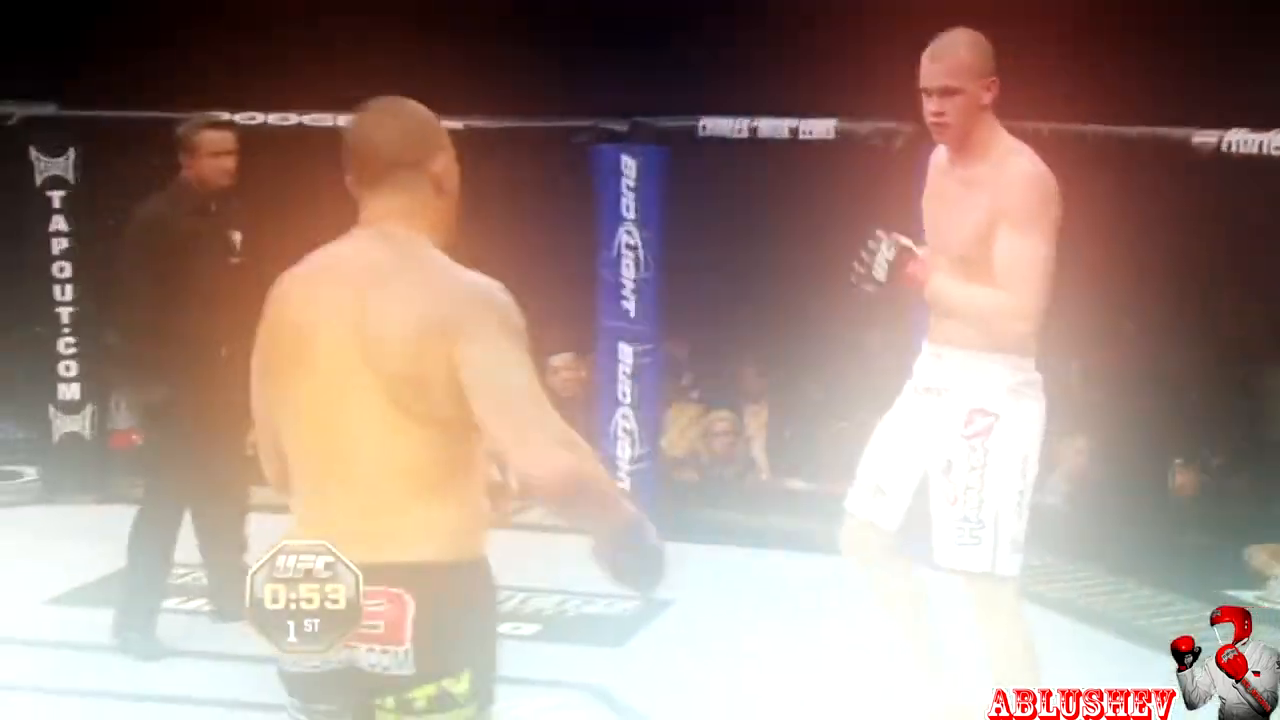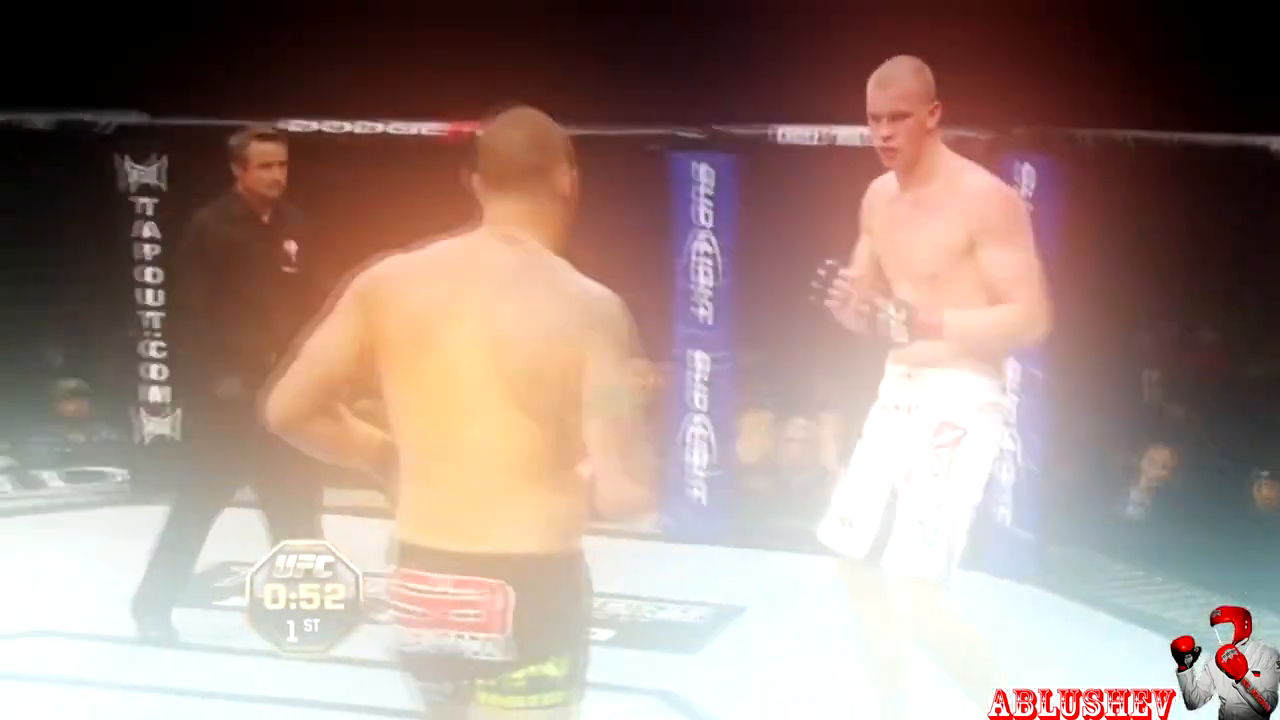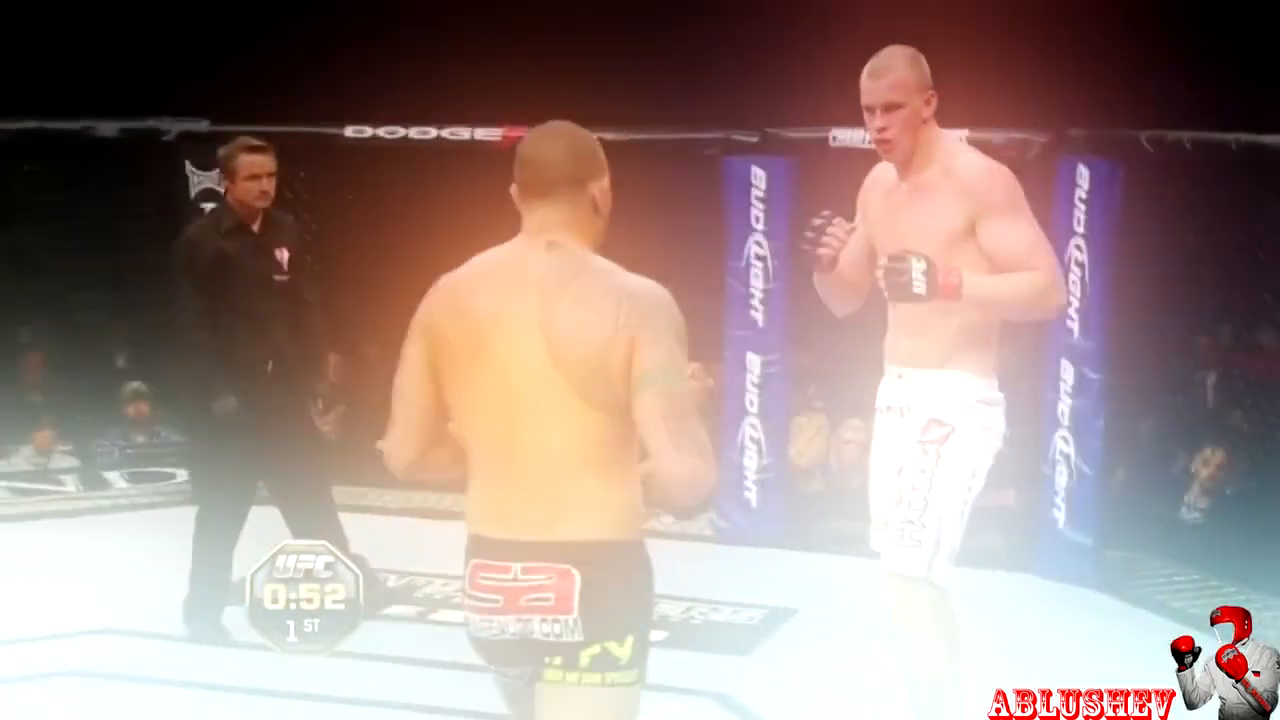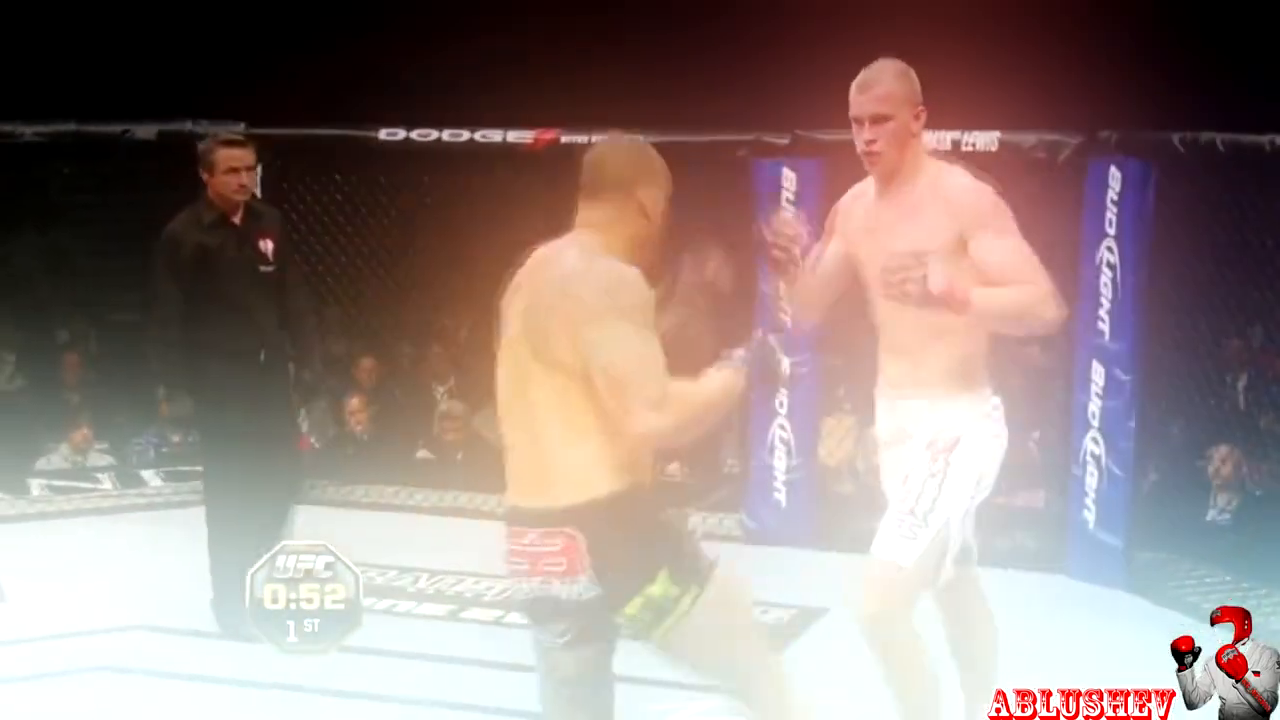
dt=0.3s
person 1, frame 1
left shoulder: (1024, 180)
right shoulder: (940, 161)
left elbow: (1016, 315)
left wrist: (919, 273)
right wrist: (894, 266)
left hip: (992, 391)
right hip: (931, 376)
left knee: (987, 586)
right knee: (861, 535)
right ankle: (924, 666)
person 1, frame 2
left shoulder: (986, 198)
right shoulder: (879, 195)
left elbow: (1032, 320)
left wrist: (930, 322)
right wrist: (849, 303)
left hip: (961, 407)
right hip: (897, 398)
left knee: (915, 599)
right knee: (858, 568)
person 1, frame 3
left shoulder: (982, 179)
right shoulder: (876, 186)
left elbow: (1047, 292)
right elbow: (848, 299)
left wrist: (947, 283)
right wrist: (828, 267)
left hip: (958, 404)
right hip: (896, 396)
left knee: (913, 588)
right knee: (908, 579)
person 1, frame 4
left shoulder: (966, 199)
right shoulder: (853, 208)
left elbow: (1045, 307)
right elbow: (805, 312)
left wrist: (951, 293)
right wrist: (789, 265)
left hip: (958, 428)
right hip: (897, 420)
left knee: (880, 604)
right knee: (953, 584)
person 2, frame 1
left shoulder: (290, 294)
right shoulder: (462, 301)
left elbow: (280, 468)
right elbow: (550, 463)
right wrist: (625, 524)
right hip: (430, 605)
person 2, frame 2
left shoulder: (390, 283)
right shoulder: (588, 309)
left elbow: (287, 410)
right elbow: (626, 490)
left hip: (420, 587)
right hip: (528, 595)
person 2, frame 3
left shoulder: (446, 300)
right shoulder: (633, 304)
left elbow: (406, 457)
right elbow: (688, 478)
right wrist: (657, 476)
left hip: (493, 580)
right hip: (594, 580)
person 2, frame 4
left shoulder: (542, 274)
right shoulder: (606, 281)
right elbow: (653, 420)
right wrist: (734, 372)
left hip: (540, 545)
right hip: (607, 530)
right knee: (757, 663)
person 3, frame 1
left shoulder: (226, 216)
right shoulder: (158, 217)
right elbow: (134, 304)
left wrist: (244, 365)
right wrist: (144, 376)
left hip: (219, 371)
right hip: (172, 375)
left knee: (223, 488)
right knee: (169, 491)
left ankle: (233, 591)
right ankle: (136, 614)
person 3, frame 2
left shoulder: (290, 225)
right shoulder: (210, 226)
right elbow: (192, 309)
right wrist: (214, 375)
left hip: (277, 376)
right hip: (225, 379)
left knee: (294, 493)
right knee: (203, 492)
right ankle: (153, 601)
person 3, frame 3
left shoulder: (285, 232)
right shoulder: (201, 241)
left elbow: (305, 310)
right elbow: (192, 326)
left wrist: (317, 378)
right wrist: (211, 391)
left hip: (282, 384)
right hip: (229, 389)
left knee: (308, 490)
right knee: (223, 499)
right ankle: (203, 606)
person 3, frame 4
left shoulder: (269, 224)
right shoulder: (183, 235)
left elbow: (293, 297)
right elbow: (170, 319)
left wrist: (306, 358)
right wrist: (180, 384)
left hip: (271, 371)
right hip: (219, 377)
left knee: (281, 477)
right knee: (231, 487)
left ankle: (252, 573)
right ankle: (232, 596)
